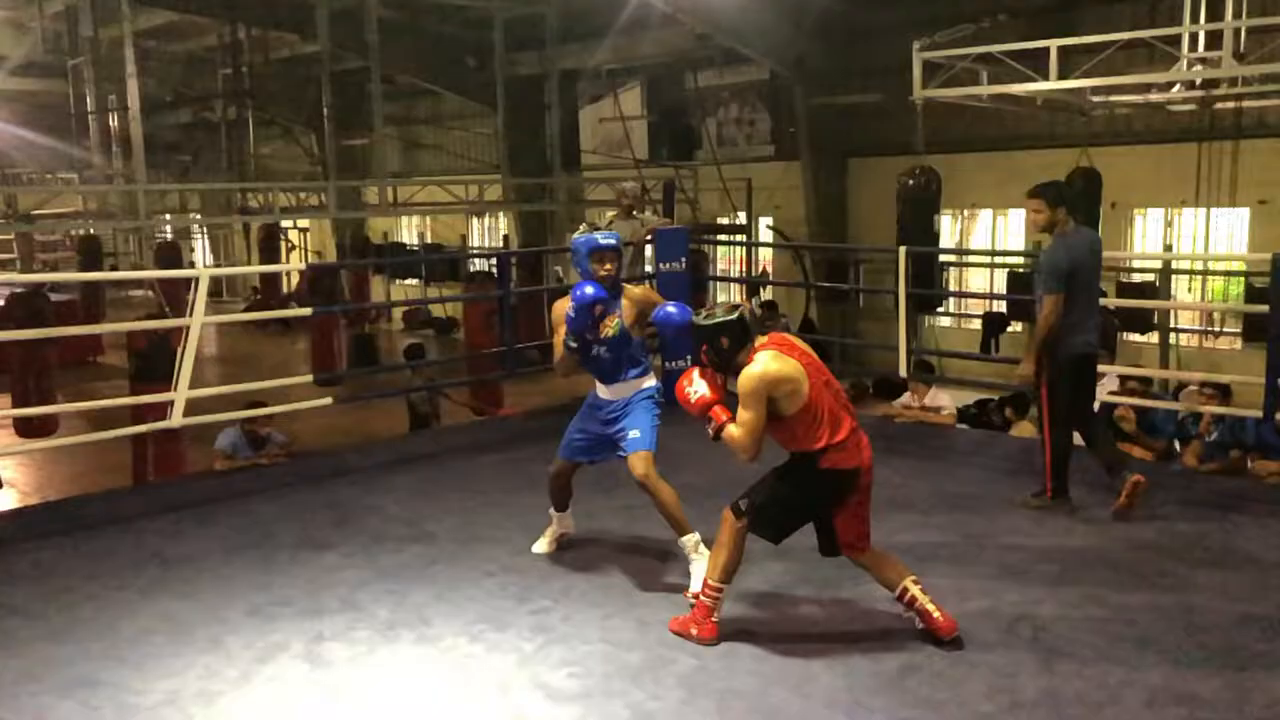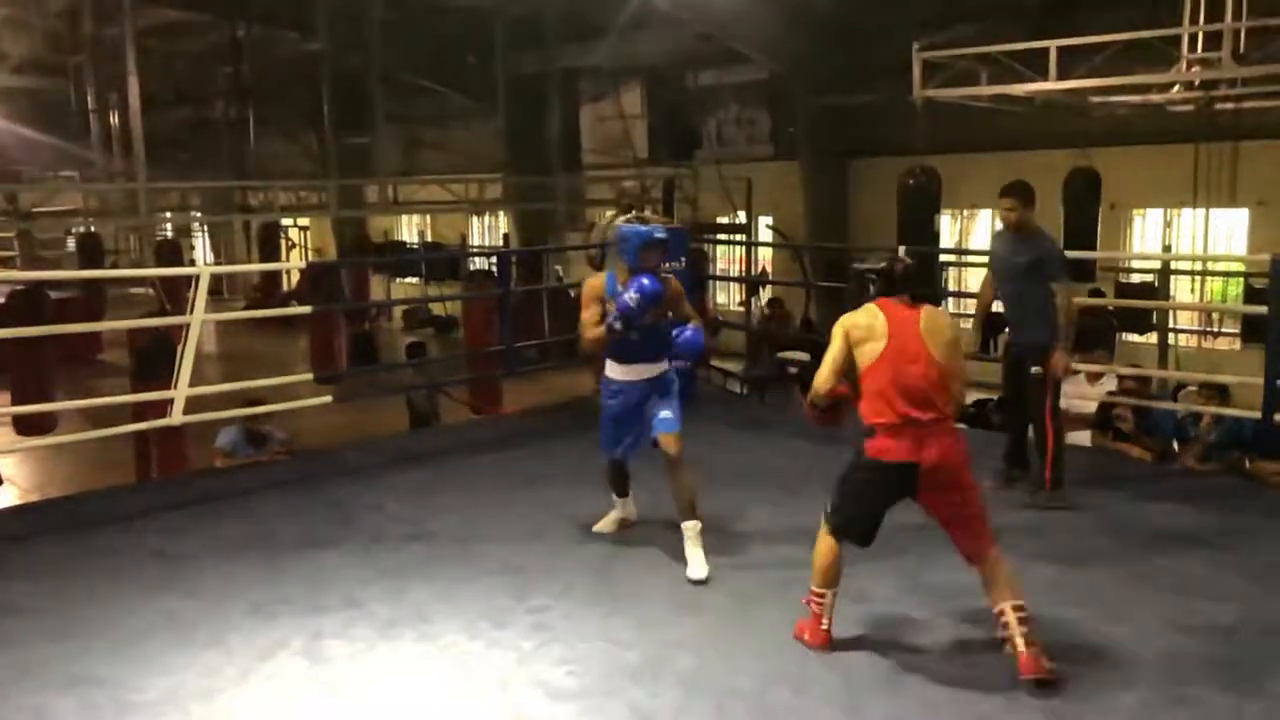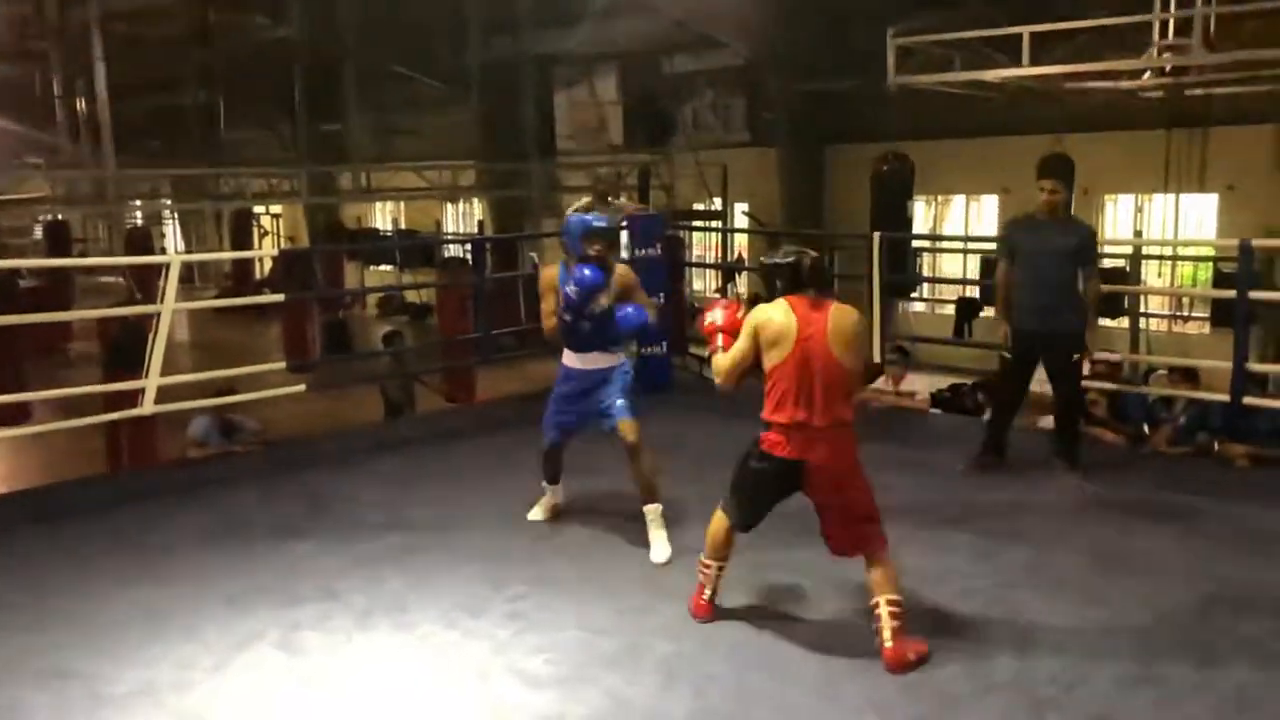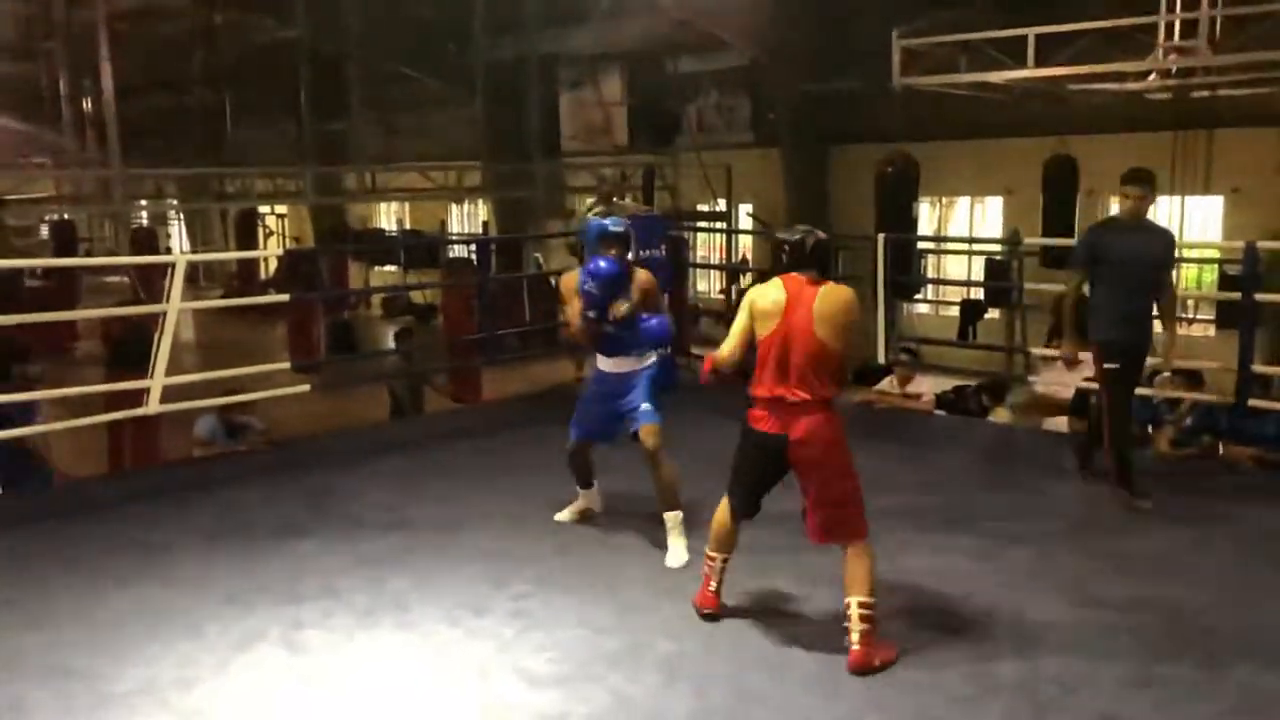
dt=0.7s
person 1, frame 1
left shoulder: (756, 374)
right shoulder: (785, 343)
left elbow: (748, 449)
left wrist: (714, 413)
left hip: (826, 463)
right hip: (856, 454)
left knee: (736, 520)
right knee: (858, 549)
left ankle: (703, 619)
right ankle: (933, 618)
person 1, frame 2
left shoulder: (854, 321)
right shoulder: (943, 323)
left elbow: (821, 388)
right elbow: (957, 396)
left wrist: (818, 403)
left hip: (885, 450)
right hip: (943, 446)
left knee: (833, 528)
right knee: (986, 551)
left ankle: (816, 625)
right ankle: (1025, 652)
person 1, frame 3
left shoulder: (763, 318)
right shoulder: (850, 320)
left elbow: (725, 378)
right elbow: (853, 381)
left wrist: (719, 341)
left hip: (779, 447)
right hip: (833, 448)
left knee: (729, 513)
right knee: (873, 545)
left ankle: (704, 597)
right ankle: (894, 641)
person 1, frame 4
left shoulder: (760, 294)
right shoulder: (844, 300)
left elbow: (726, 358)
right elbow: (846, 368)
left wrist: (713, 365)
left hip: (765, 423)
right hip: (818, 427)
left knee: (733, 504)
right knee: (854, 536)
left ankle: (709, 592)
right ankle: (863, 643)
person 2, frame 1
left shoulder: (635, 296)
right shoulder: (566, 307)
left elbow: (668, 313)
right elbow: (563, 368)
left wrist: (678, 319)
right wrist: (575, 333)
left hip: (637, 397)
right hip: (601, 399)
left knee: (642, 473)
right knee: (558, 471)
left ankle: (697, 552)
right ankle: (560, 525)
person 2, frame 2
left shoulder: (667, 285)
right shoulder: (597, 286)
left elbow: (691, 319)
right elbow: (588, 342)
left wrist: (694, 334)
right wrist: (621, 316)
left hip: (659, 380)
right hip: (618, 384)
left knee: (673, 452)
right knee: (615, 458)
left ankle: (692, 541)
right ankle: (624, 507)
person 2, frame 3
left shoulder: (622, 275)
right shoulder: (552, 276)
left elbow: (647, 310)
right elbow: (550, 331)
left wrist: (643, 321)
right wrist: (570, 306)
left hip: (612, 371)
right hip: (573, 372)
left knee: (631, 439)
right knee: (551, 444)
left ankle: (655, 522)
right ankle: (552, 495)
person 2, frame 4
left shoulder: (642, 281)
right shoulder: (572, 282)
left elbow: (663, 320)
right elbow: (580, 336)
left wrist: (662, 328)
right wrist: (592, 303)
left hip: (641, 374)
right hip: (604, 374)
left knee: (651, 444)
right knee: (576, 447)
left ankle: (675, 531)
right ankle: (587, 499)
person 3, frame 1
left shoulder: (1054, 254)
right shoulder: (1091, 240)
left elbow: (1050, 311)
left wrist: (1030, 357)
left hip: (1060, 349)
right hip: (1088, 344)
left knee: (1054, 421)
right knee: (1084, 417)
left ankle: (1055, 493)
right ankle: (1123, 475)
person 3, frame 2
left shoulder: (1045, 247)
right shoulder: (1000, 240)
left elbow: (1063, 299)
right elbow: (989, 285)
left wrist: (1062, 348)
right wrist: (976, 327)
left hip: (1040, 343)
right hip: (1015, 340)
left knee: (1043, 412)
right knee: (1014, 407)
left ankle: (1051, 487)
right ankle: (1015, 466)
person 3, frame 3
left shoulder: (1081, 233)
right shoulder: (1016, 228)
left elbow: (1091, 283)
right elbow: (1002, 275)
left wrist: (1089, 328)
right wrist: (1002, 319)
left hip: (1065, 330)
right hip: (1022, 327)
left knee: (1068, 397)
right knee: (1008, 392)
left ankle: (1068, 457)
right ankle: (992, 451)
person 3, frame 4
left shoulder: (1163, 239)
right shoulder: (1097, 235)
left elbow: (1166, 289)
right elbow: (1074, 287)
left wrist: (1169, 332)
right wrist: (1069, 336)
left hip: (1140, 336)
right hip: (1108, 335)
left knee: (1116, 406)
right knee: (1117, 410)
right ankle: (1126, 481)
